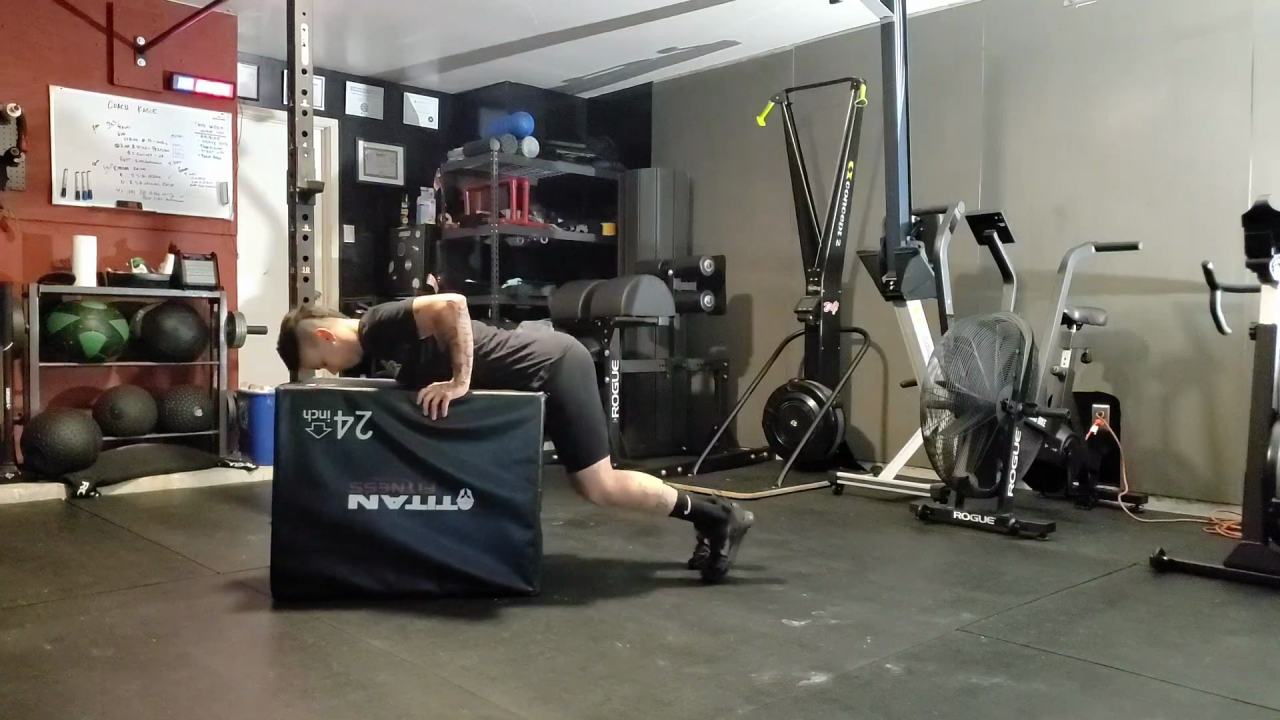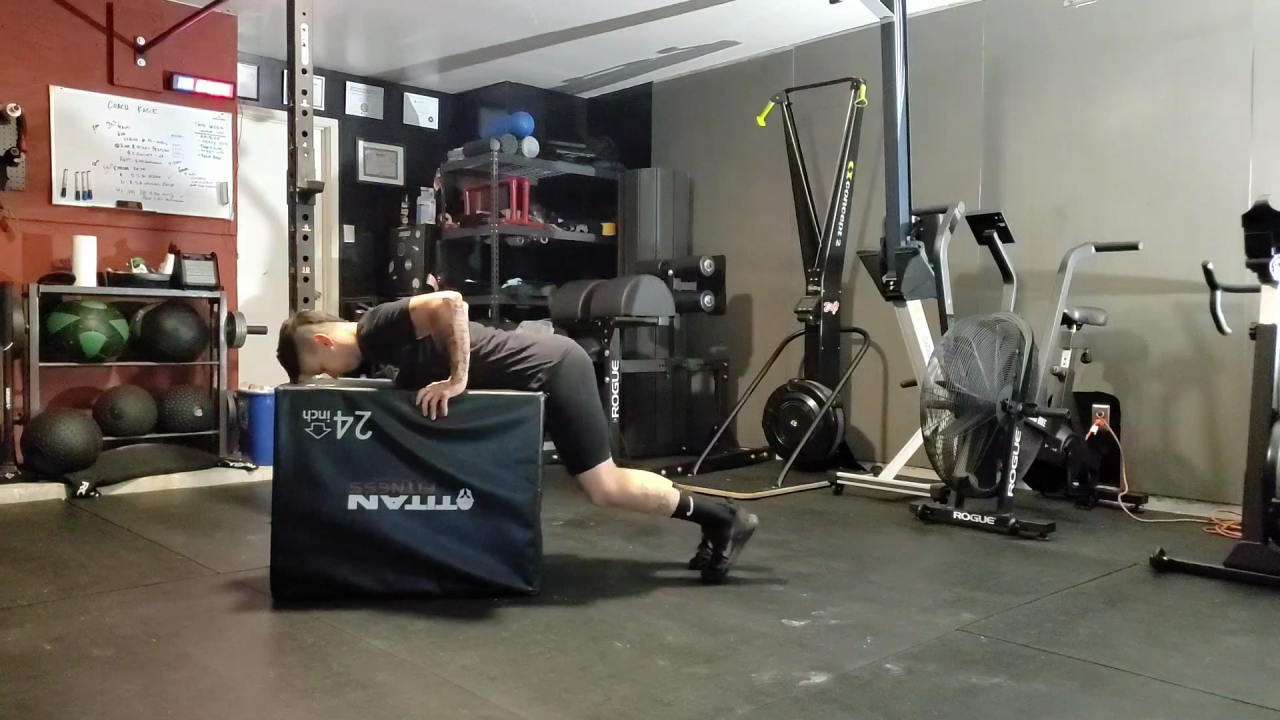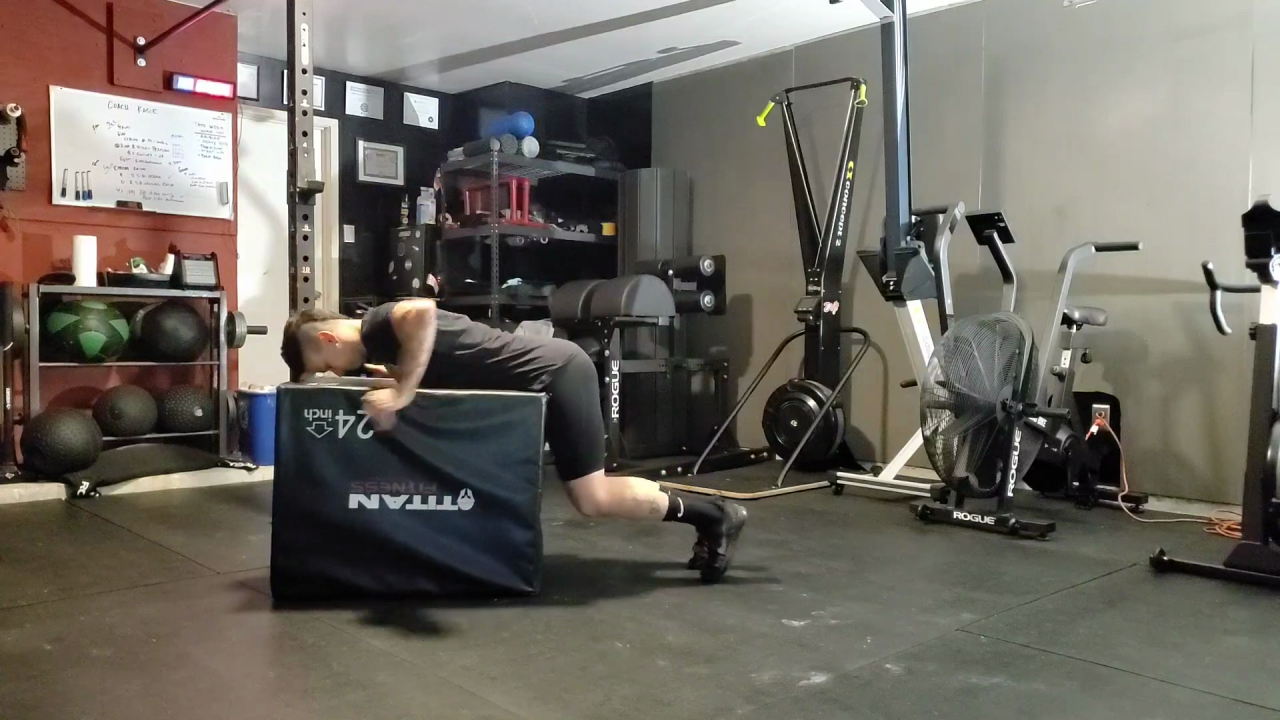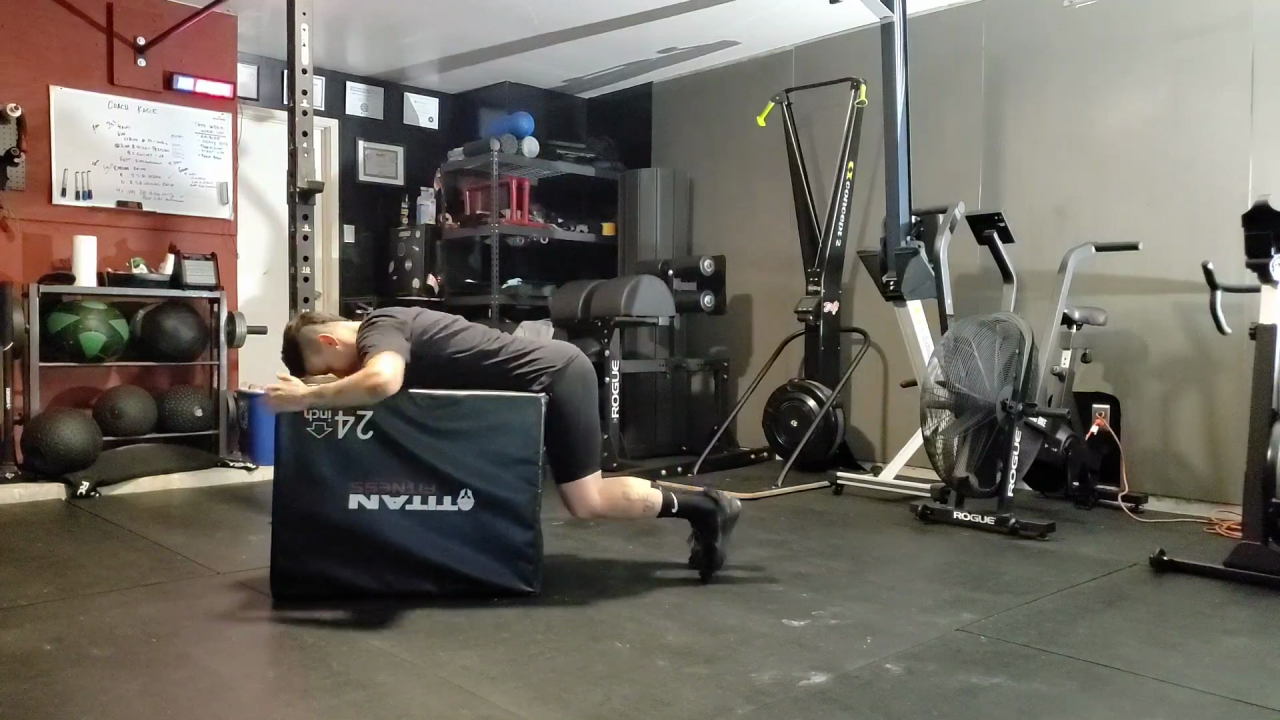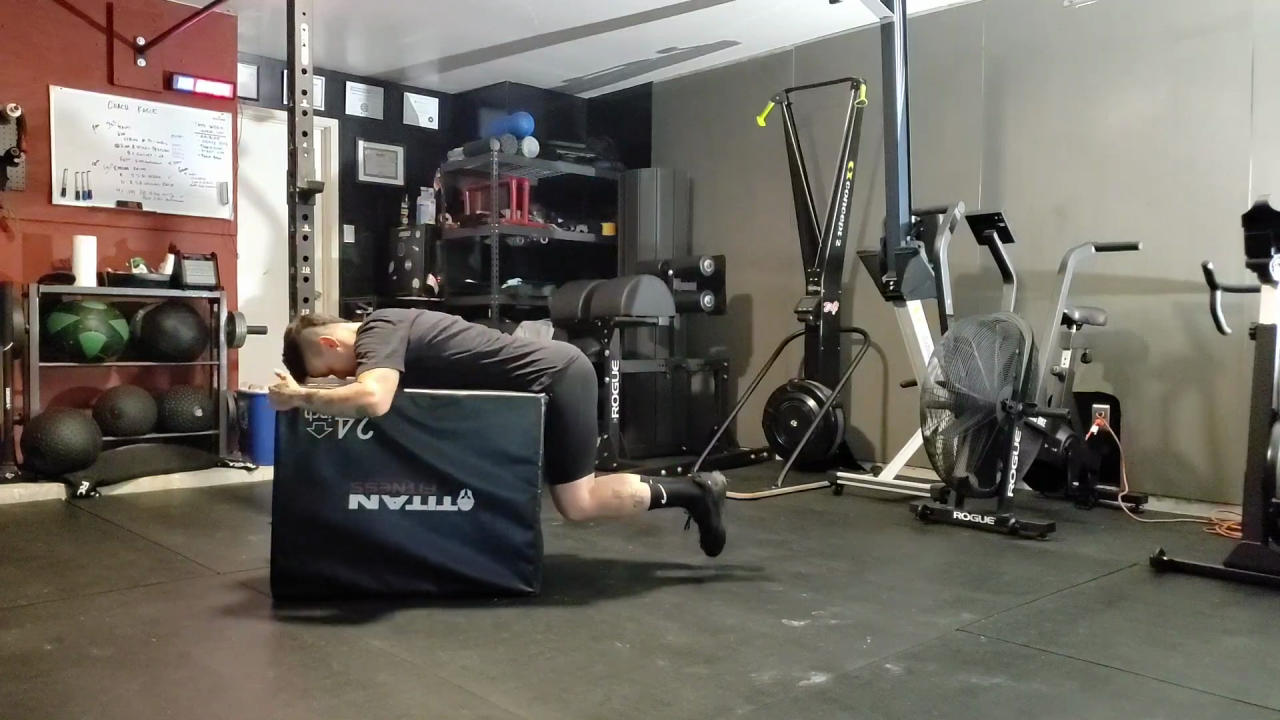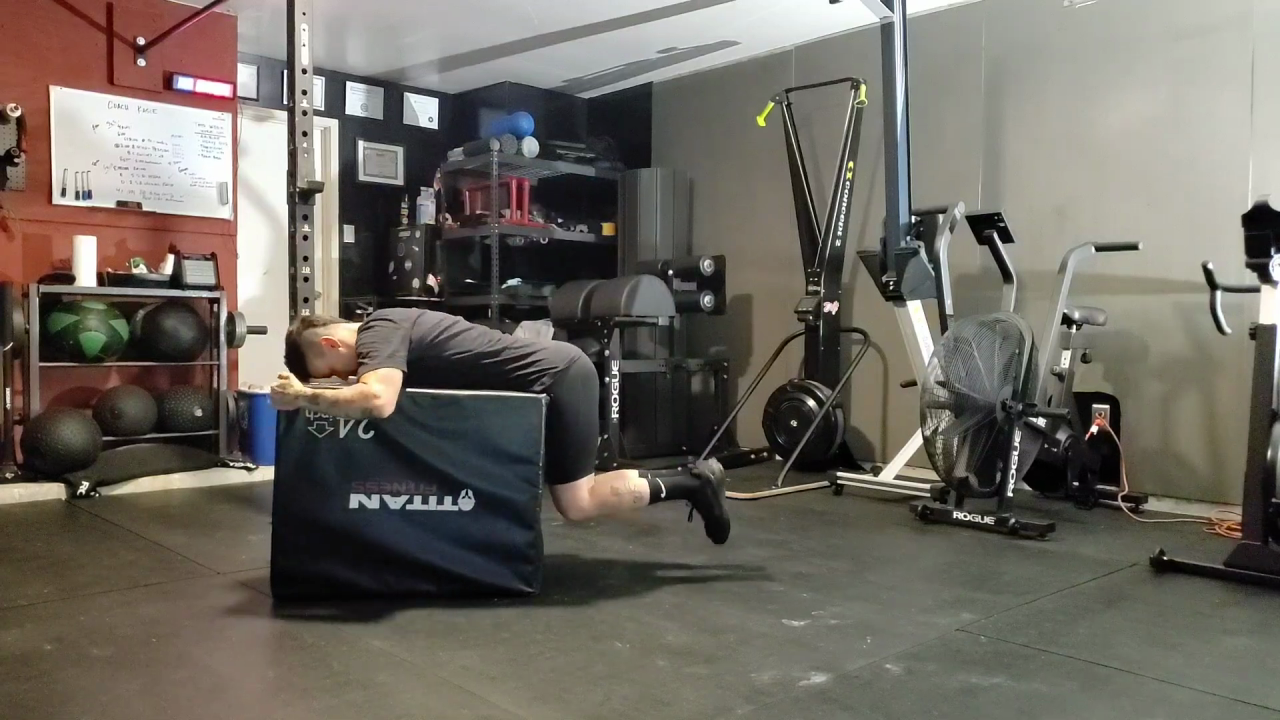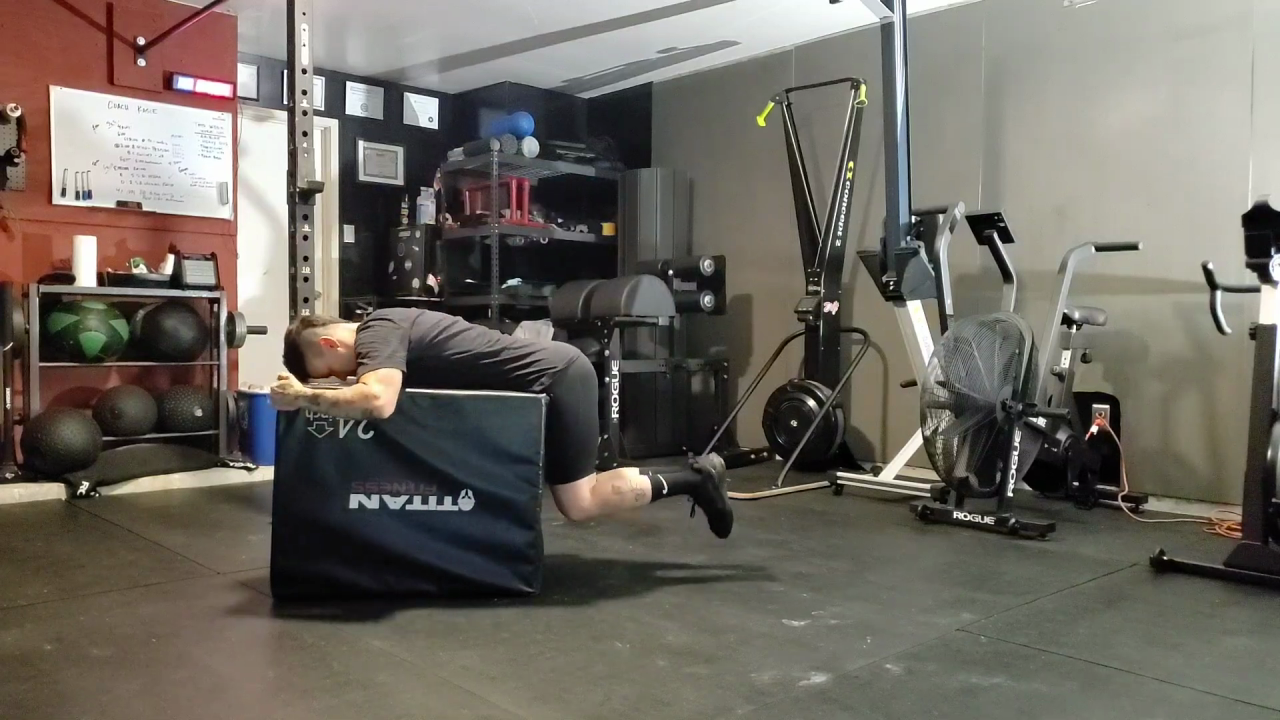
dt=0.2s
person 1, frame 1
left shoulder: (377, 326)
right shoulder: (380, 348)
left elbow: (451, 306)
left wrist: (460, 381)
left hip: (553, 368)
right hip: (547, 369)
left knee: (599, 486)
right knee: (596, 483)
left ankle: (719, 517)
right ankle: (709, 518)
person 1, frame 2
left shoulder: (375, 327)
right shoulder: (379, 352)
left elbow: (449, 302)
left wrist: (457, 380)
left hip: (552, 370)
right hip: (548, 369)
left knee: (603, 487)
right knee: (599, 481)
left ankle: (724, 518)
right ankle: (714, 519)
person 1, frame 3
left shoulder: (377, 325)
right shoulder: (383, 341)
left elbow: (422, 311)
left wrist: (401, 392)
right wrist: (398, 380)
left hip: (555, 375)
right hip: (551, 373)
left knee: (592, 499)
right knee: (592, 490)
left ankle: (715, 516)
right ankle: (707, 516)
person 1, frame 4
left shoulder: (377, 328)
right shoulder: (385, 333)
left elbow: (383, 380)
left wrist: (308, 397)
right wrist: (338, 389)
left hip: (554, 377)
right hip: (553, 372)
left knee: (585, 501)
right knee: (587, 492)
left ankle: (708, 508)
right ankle: (700, 508)
person 1, frame 5
left shoulder: (378, 332)
right shoulder: (386, 328)
left elbow: (373, 401)
left wrist: (300, 397)
left hip: (556, 378)
right hip: (554, 372)
left knee: (577, 503)
right knee: (578, 492)
left ankle: (695, 492)
right ankle: (690, 491)
person 1, frame 6
left shoulder: (379, 332)
right shoulder: (388, 327)
left elbow: (378, 401)
left wrist: (304, 397)
left hip: (557, 378)
right hip: (556, 371)
left knee: (576, 503)
right knee: (578, 491)
left ankle: (692, 483)
right ankle: (689, 481)
person 1, frame 7
left shoulder: (377, 332)
right shoulder: (386, 329)
left elbow: (378, 401)
left wrist: (303, 397)
right wrist: (318, 394)
left hip: (556, 379)
right hip: (554, 372)
left knee: (578, 504)
right knee: (580, 491)
left ankle: (693, 478)
right ankle: (691, 477)
